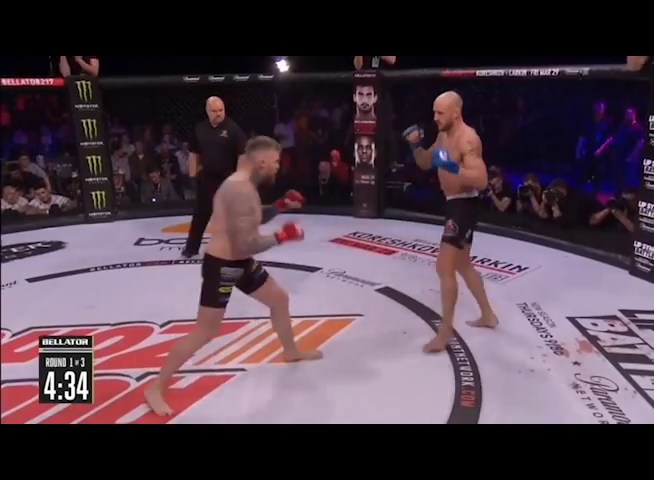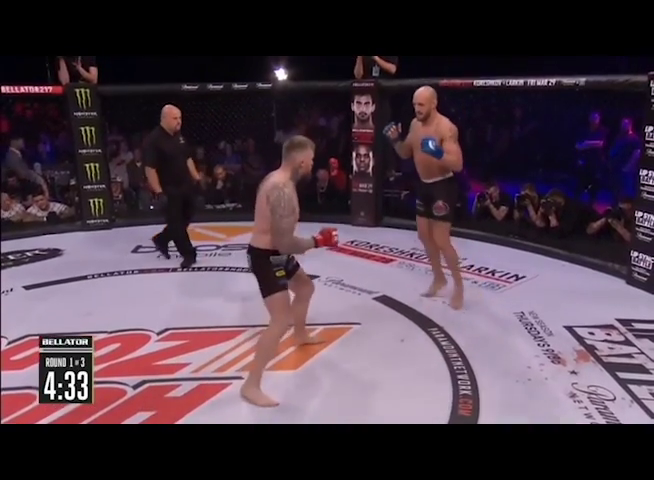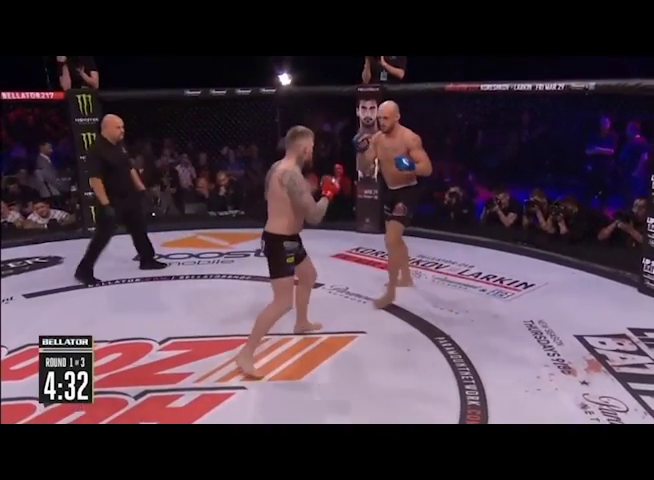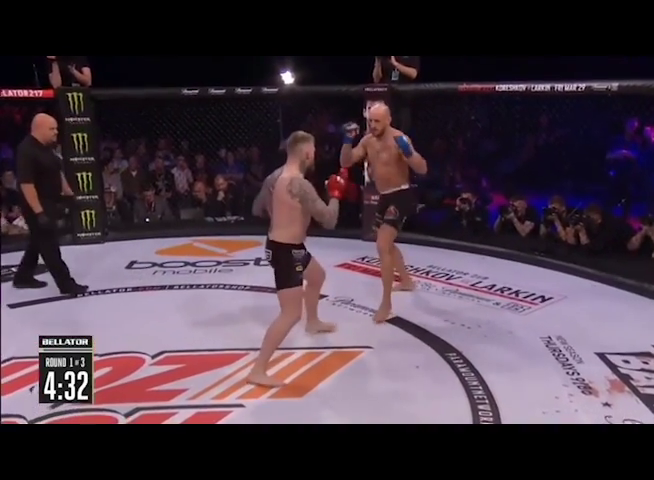
dt=0.7s
person 1, frame 1
left shoulder: (247, 185)
right shoulder: (238, 190)
left elbow: (254, 220)
right elbow: (247, 243)
left wrist: (281, 205)
right wrist: (281, 236)
left hip: (243, 264)
right hip: (221, 267)
left knee: (281, 301)
right knee: (203, 334)
left ankle: (292, 351)
right ankle: (156, 389)
person 1, frame 2
left shoulder: (277, 179)
right shoulder: (283, 191)
right elbow: (285, 244)
left wrist: (296, 241)
right wrist: (317, 241)
left hip: (274, 253)
right hip: (267, 257)
left knee: (306, 288)
right knee: (280, 321)
left ankle: (300, 335)
right ankle: (251, 386)
person 1, frame 3
left shoulder: (278, 167)
right shoulder: (292, 175)
right elbow: (314, 216)
left wrist: (308, 190)
right wrist: (327, 193)
left hip: (287, 239)
right hip: (280, 242)
left knee: (309, 276)
right knee: (283, 302)
left ankle: (302, 323)
right ankle: (246, 354)
person 1, frame 4
left shoulder: (275, 177)
right shoulder: (300, 185)
left elbow: (257, 209)
right elbow: (329, 221)
right wrist: (335, 194)
left hip: (281, 245)
right hip: (286, 251)
left knee: (318, 275)
right knee: (290, 314)
left ankle: (313, 322)
right ankle: (259, 370)
person 2, frame 1
left shoulder: (468, 139)
right shoulder: (444, 135)
left elbow: (481, 180)
right elbow: (425, 163)
left wrist: (454, 168)
right wrist: (416, 146)
left hip: (465, 205)
right hip: (454, 204)
left knee: (444, 267)
right knee: (462, 263)
left ankle: (446, 329)
right ankle: (488, 315)
person 2, frame 2
left shoulder: (446, 128)
right shoulder: (415, 124)
left elbow: (458, 165)
right elbow: (405, 154)
left wrist: (440, 154)
right wrist: (395, 140)
left hip: (443, 185)
right hip: (424, 185)
left knee: (441, 240)
right knee: (425, 236)
left ankle: (458, 286)
right ankle: (439, 279)
person 2, frame 3
left shoulder: (410, 138)
right shoulder: (377, 138)
left elbow: (427, 169)
left wrist: (411, 167)
right wrist: (362, 150)
left hip: (407, 191)
right hip: (391, 191)
left knee: (391, 241)
right knee: (395, 238)
left ankle: (390, 293)
right ankle: (406, 277)
person 2, frame 4
left shoulder: (399, 139)
right shoulder: (367, 140)
left elbow: (422, 169)
right elbow: (346, 162)
left wrist: (408, 153)
right wrist: (348, 141)
left hip: (401, 197)
right hip: (384, 197)
left knee: (383, 246)
right knee: (387, 245)
left ankle: (386, 304)
right ankle: (406, 281)
person 3, frame 1
left shoulder: (233, 128)
right shoulder: (200, 128)
left elbow: (243, 154)
right elbow: (194, 153)
right wrist: (192, 176)
left hip: (229, 178)
right hip: (206, 178)
right knee: (200, 213)
right ankle: (192, 246)
person 3, frame 2
left shoulder: (178, 136)
right shoulder: (154, 139)
left elbow: (187, 159)
right elbow: (149, 169)
left wrist: (197, 179)
right wrist: (158, 192)
left hip: (184, 185)
right hip: (167, 189)
left knee: (185, 218)
right knee: (176, 222)
left ankle: (162, 239)
right ankle: (189, 254)
person 3, frame 3
left shoulder: (119, 146)
right shoulder: (97, 150)
left elbow: (129, 169)
right elbow: (95, 179)
left wrist: (141, 188)
right wrist: (105, 204)
left hip: (128, 197)
right hip: (112, 201)
left knee: (138, 229)
right knee: (103, 235)
left ankle: (148, 260)
right ankle: (84, 271)
person 3, frame 4
left shoulder: (48, 148)
right shoulder: (26, 150)
left elbow: (57, 173)
right elbow: (26, 184)
left wrist: (69, 193)
right wrist: (39, 212)
left hip: (50, 203)
right hip: (37, 207)
left knee: (38, 242)
right knee: (50, 245)
left ankle: (23, 276)
right ankle: (66, 284)
